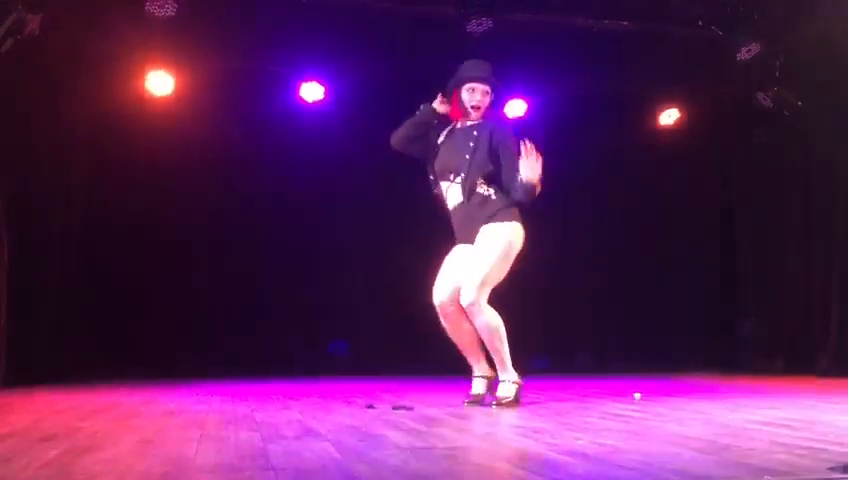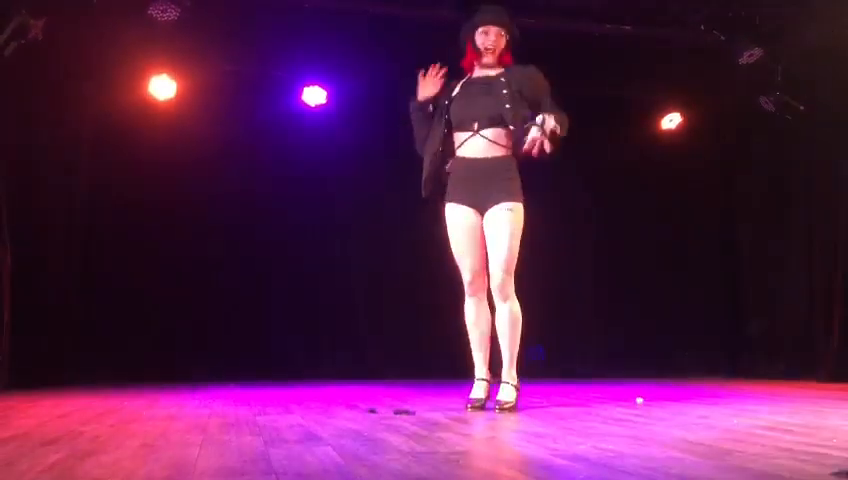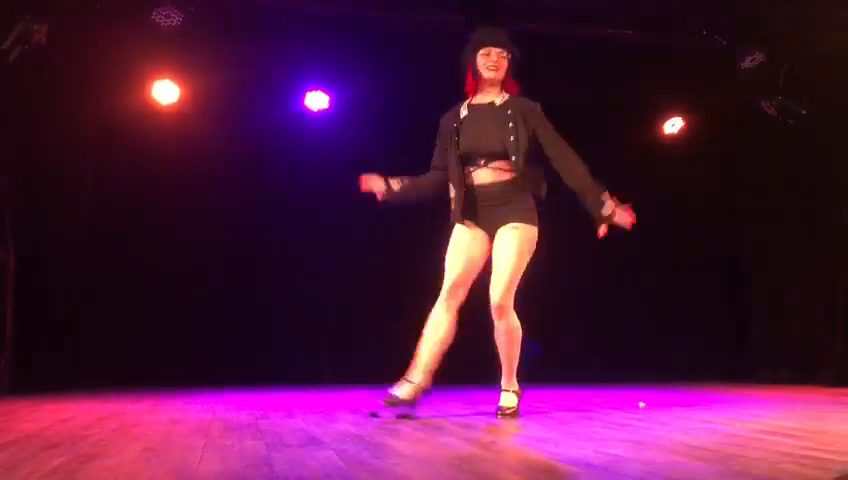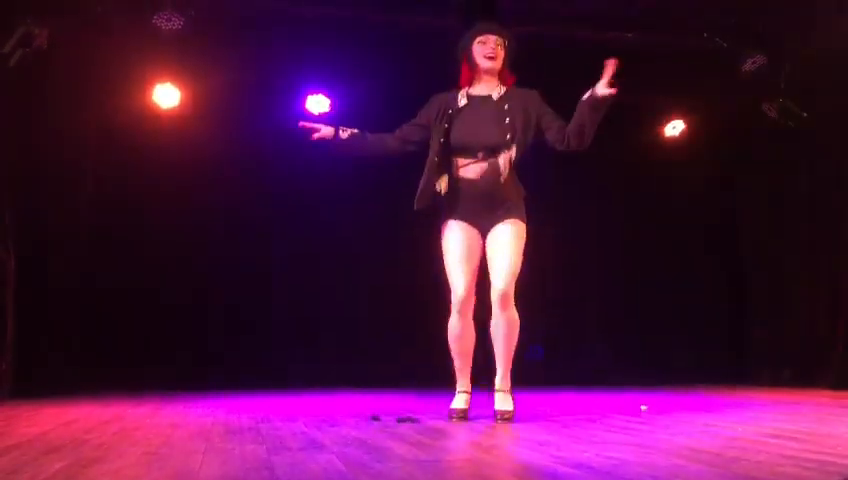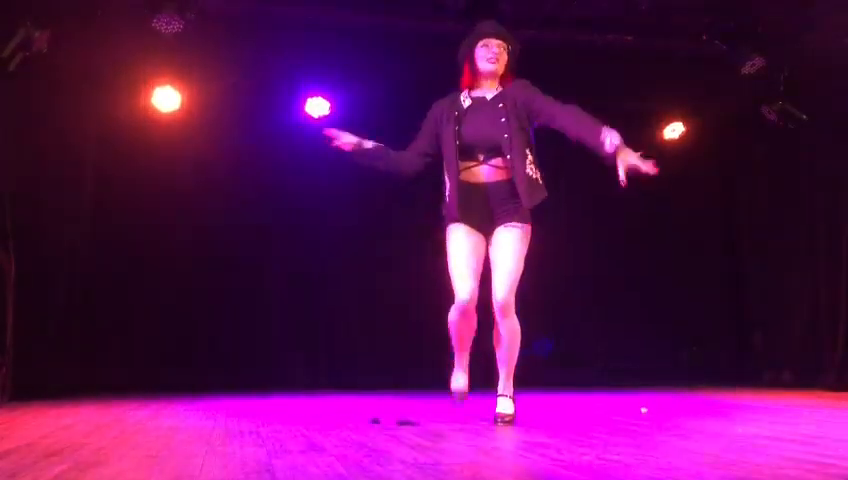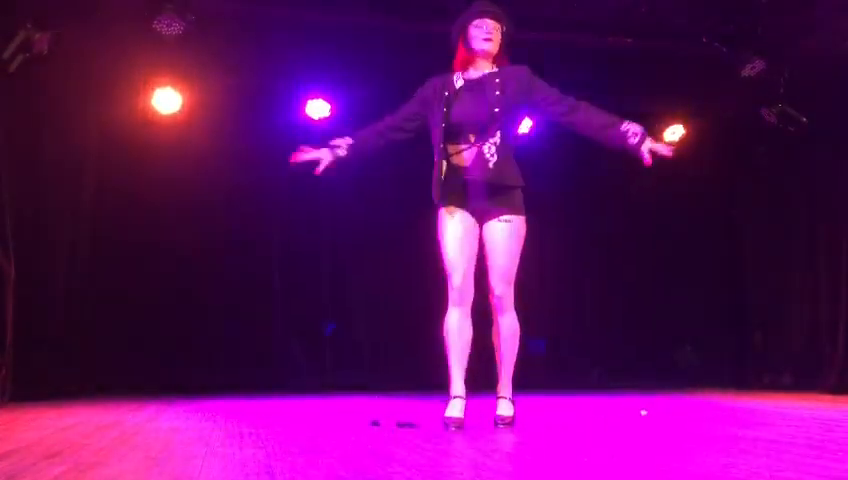
dt=0.4s
person 1, frame 1
left shoulder: (496, 129)
right shoulder: (442, 133)
left elbow: (514, 187)
right elbow: (398, 142)
left wrist: (529, 179)
right wrist: (434, 110)
left hip: (498, 222)
right hip: (466, 233)
left knee: (471, 297)
right knee: (443, 300)
left ankle: (508, 377)
right ankle: (481, 372)
person 1, frame 2
left shoulder: (522, 78)
right shoulder: (454, 88)
left elbow: (556, 119)
right elbow: (427, 144)
left wrist: (542, 129)
right wrist: (424, 102)
left hip: (501, 189)
right hip: (460, 191)
left knee: (501, 283)
right knee: (472, 284)
left ankle: (509, 380)
right ankle: (482, 379)
person 1, frame 3
left shoulder: (524, 108)
right shoulder: (454, 119)
left elbow: (562, 156)
right elbow: (441, 177)
left wrist: (603, 205)
right wrist: (390, 187)
left hip: (515, 211)
right hip: (472, 216)
left knee: (500, 301)
right knee: (450, 292)
left ankle: (510, 388)
right ankle: (416, 379)
person 1, frame 4
left shoulder: (523, 102)
right shoulder: (446, 104)
left elbow: (570, 139)
right elbow: (396, 142)
left wrist: (595, 97)
right wrist: (339, 134)
left hip: (504, 209)
right hip: (460, 211)
left knee: (502, 294)
right knee: (462, 300)
left ankle: (503, 387)
right ankle: (463, 388)
person 1, frame 5
left shoulder: (519, 96)
right shoulder: (446, 109)
left elbow: (567, 118)
right elbow: (410, 161)
left wrist: (616, 148)
right wrist: (362, 147)
left hip: (509, 209)
right hip: (465, 212)
left knee: (503, 302)
right knee: (465, 299)
left ankle: (505, 391)
right ankle: (461, 364)
person 1, frame 6
left shoulder: (515, 79)
right shoulder: (438, 87)
left elbow: (570, 111)
right elbow: (393, 126)
left wrist: (631, 135)
right wrist: (340, 149)
left hip: (501, 197)
right hip: (457, 199)
left knee: (501, 298)
right knee: (459, 292)
left ankle: (504, 395)
right ankle: (457, 396)
